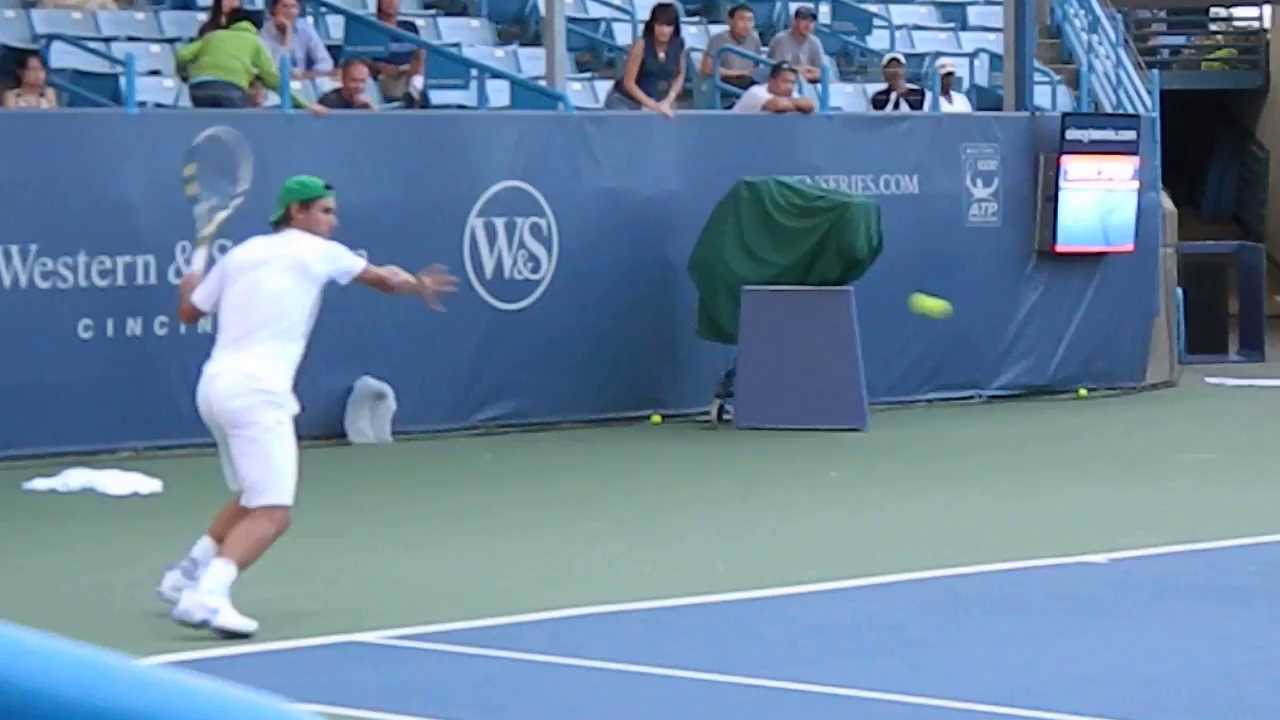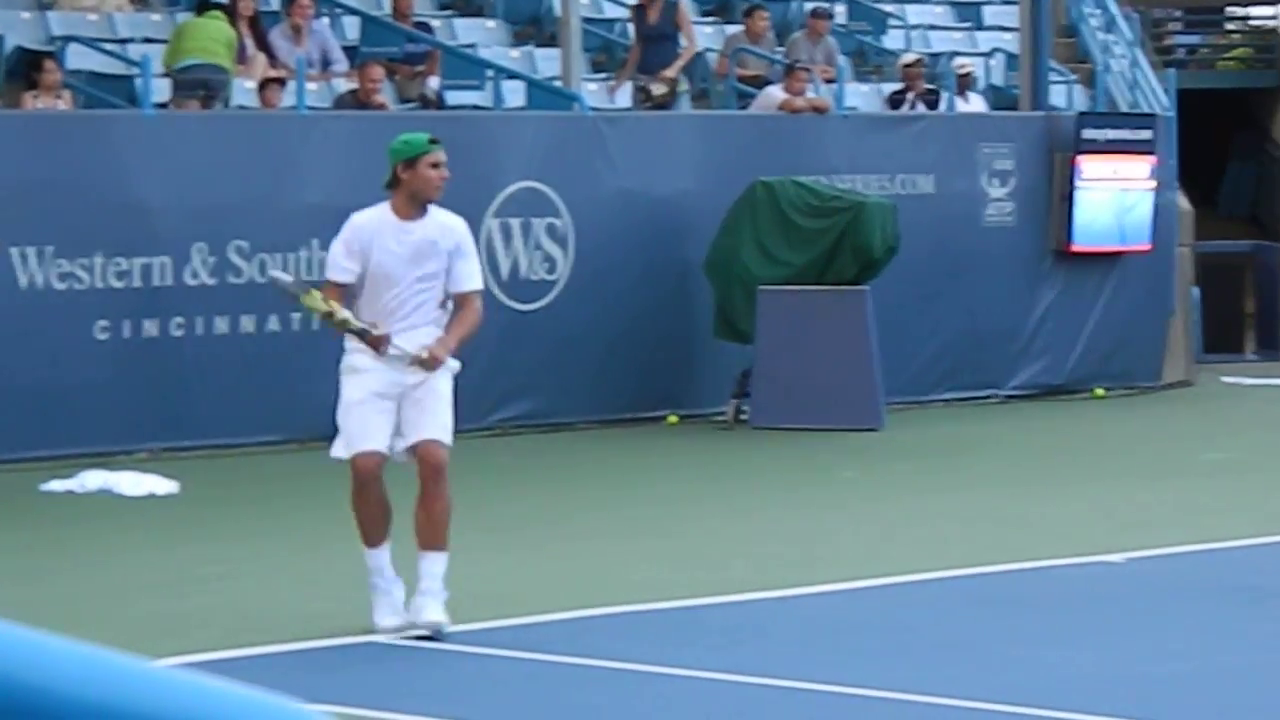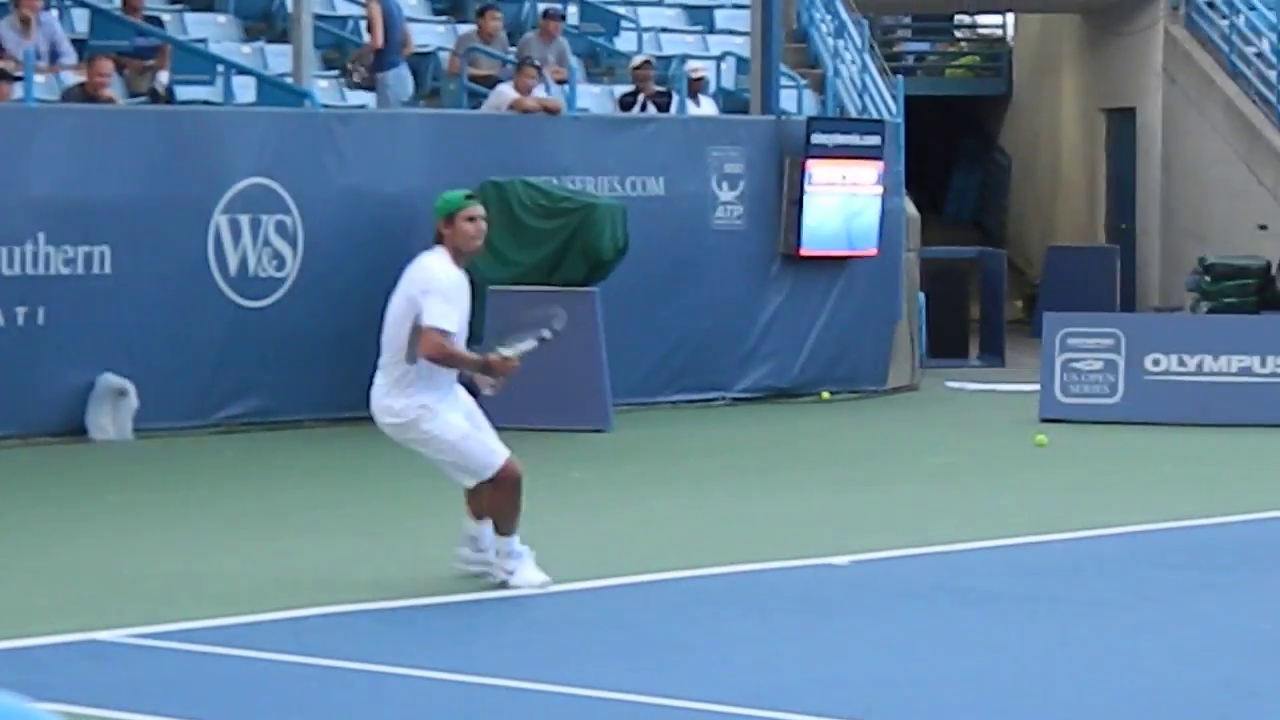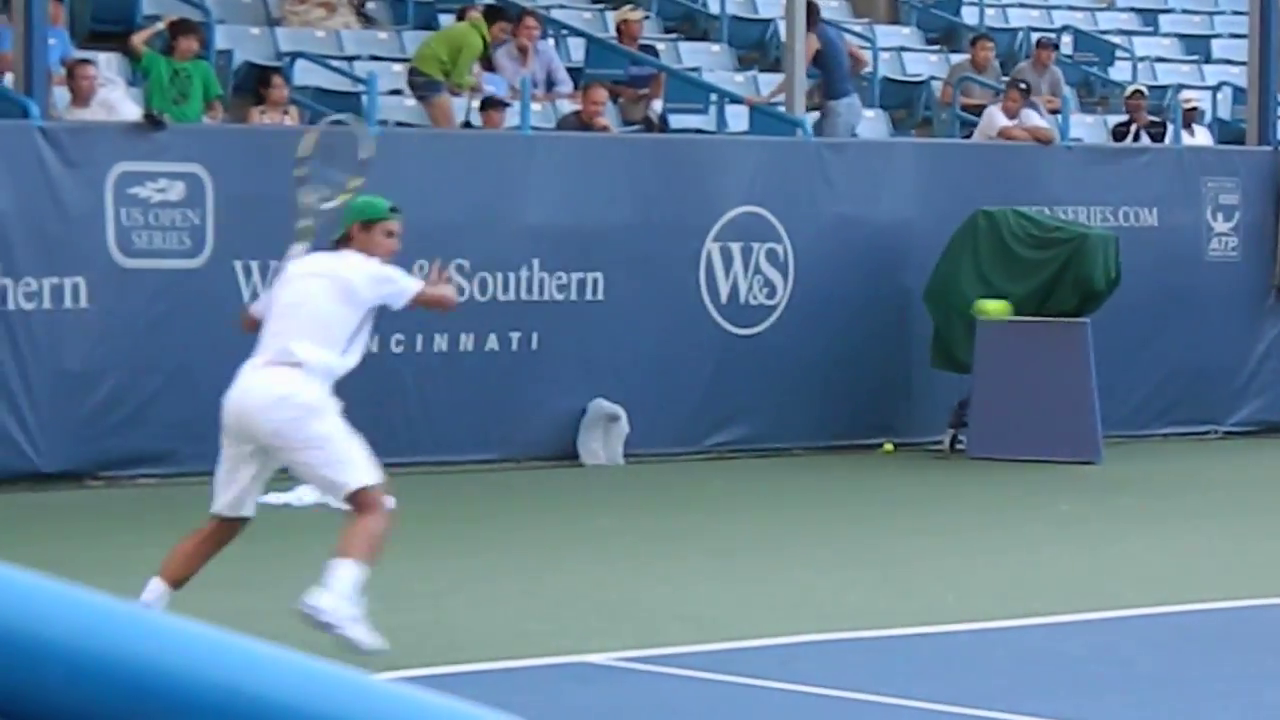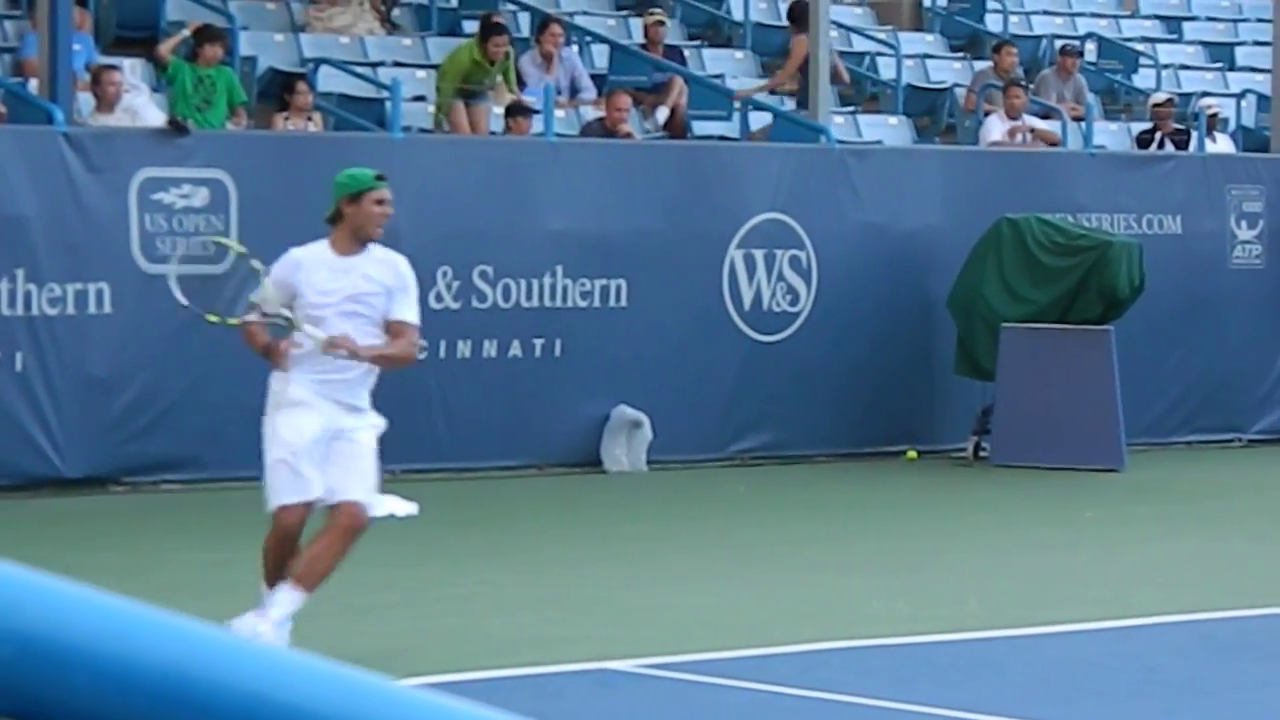
dt=1s
person 1, frame 1
left shoulder: (240, 254)
right shoulder: (314, 251)
left elbow: (187, 311)
right elbow: (383, 278)
left wrist: (193, 281)
right wrist: (423, 284)
left hip: (215, 385)
right hip: (256, 390)
left knee: (254, 500)
right knee: (272, 516)
left ankle: (186, 577)
right ankle: (208, 598)
person 1, frame 2
left shoulder: (453, 229)
right shoulder: (361, 226)
left elbow: (470, 304)
right elbow: (331, 298)
left wrist: (444, 346)
right wrist: (362, 332)
left hip: (425, 368)
right hip: (367, 365)
left knee: (432, 462)
right knee: (365, 466)
left ankle: (429, 591)
right ankle: (382, 583)
person 1, frame 3
left shoulder: (453, 270)
right shoulder: (440, 274)
right elbow: (438, 348)
left wrist: (475, 367)
right wrist: (485, 365)
left hip: (440, 393)
right hip: (411, 406)
left knee: (493, 468)
right knee: (505, 474)
left ankle: (479, 545)
right ankle: (510, 558)
person 1, frame 4
left shoulder: (298, 270)
right shoulder: (373, 273)
left elbow: (252, 321)
right elbow: (446, 299)
right wrist: (440, 281)
left hip: (243, 398)
right hip: (296, 403)
left knee: (227, 523)
right knee: (372, 505)
left ankle: (142, 613)
right ankle: (337, 597)
person 1, frame 5
left shoulder: (395, 267)
right shoulder: (297, 260)
left elbow: (408, 346)
right elbow: (254, 321)
left wrist: (368, 352)
right wrist: (268, 347)
left hip: (354, 411)
right hip: (298, 401)
left knee: (350, 518)
right knee: (290, 516)
left ankle: (273, 621)
right ankle: (274, 610)
